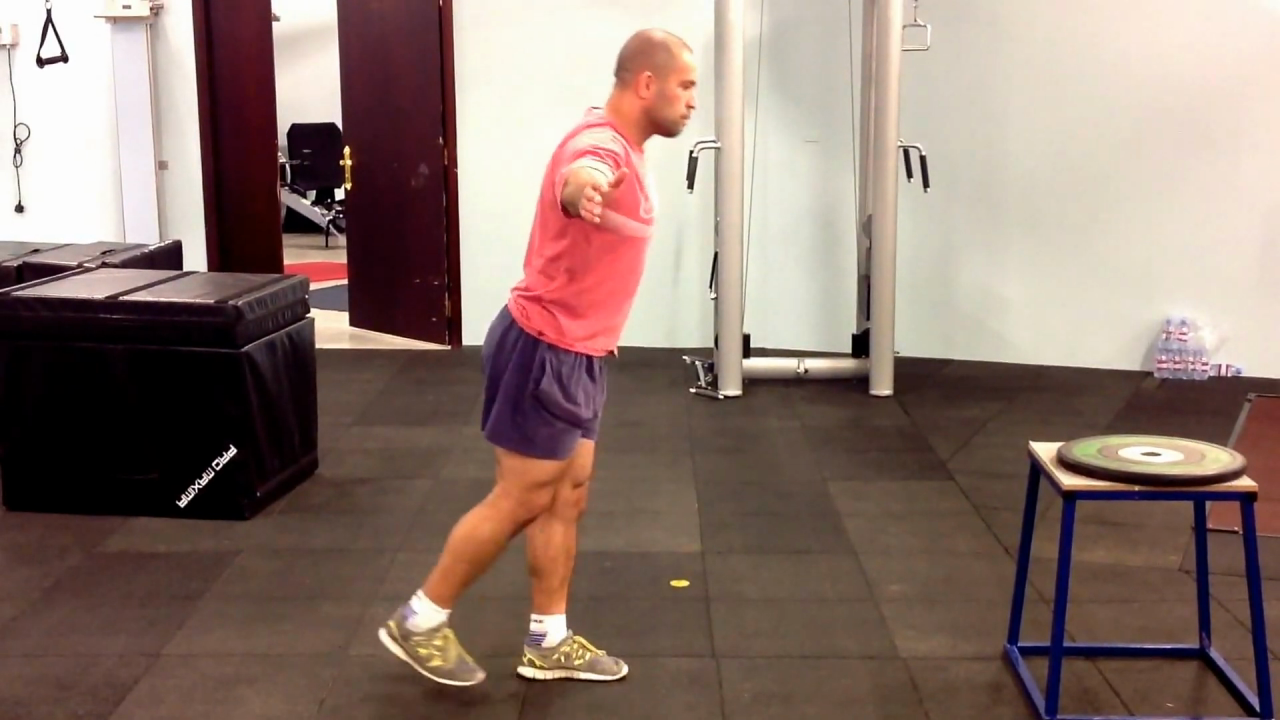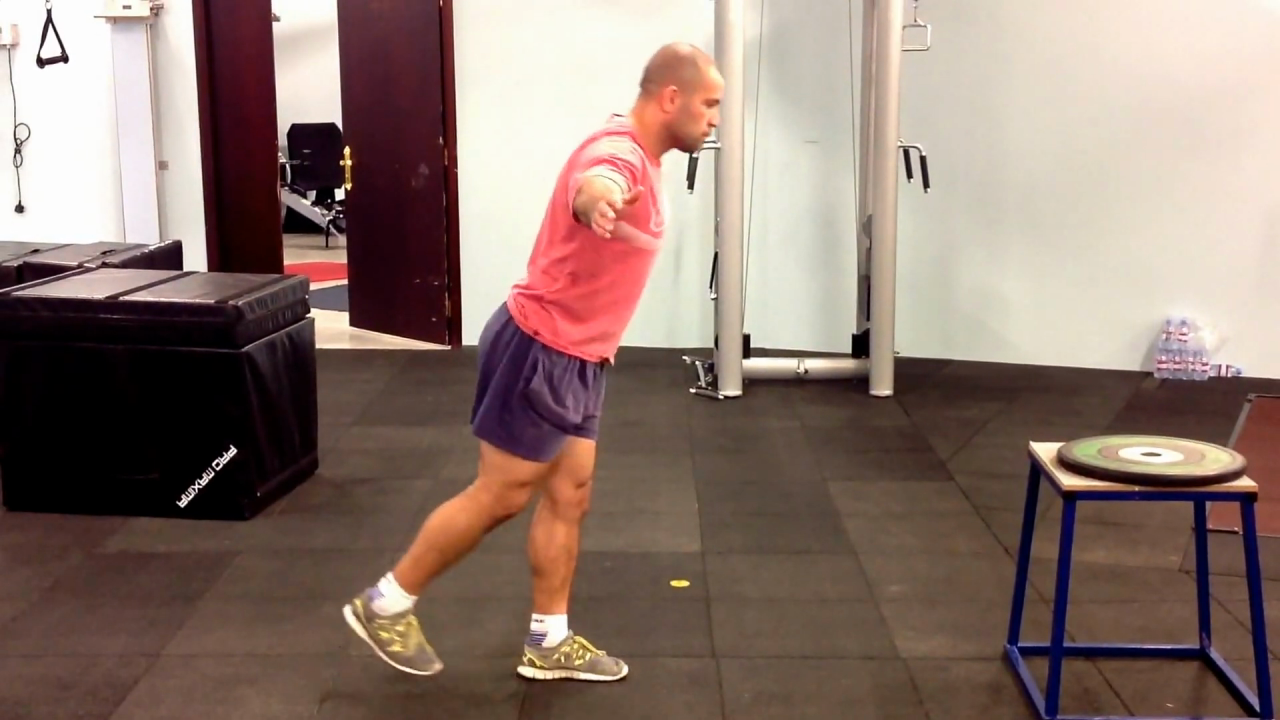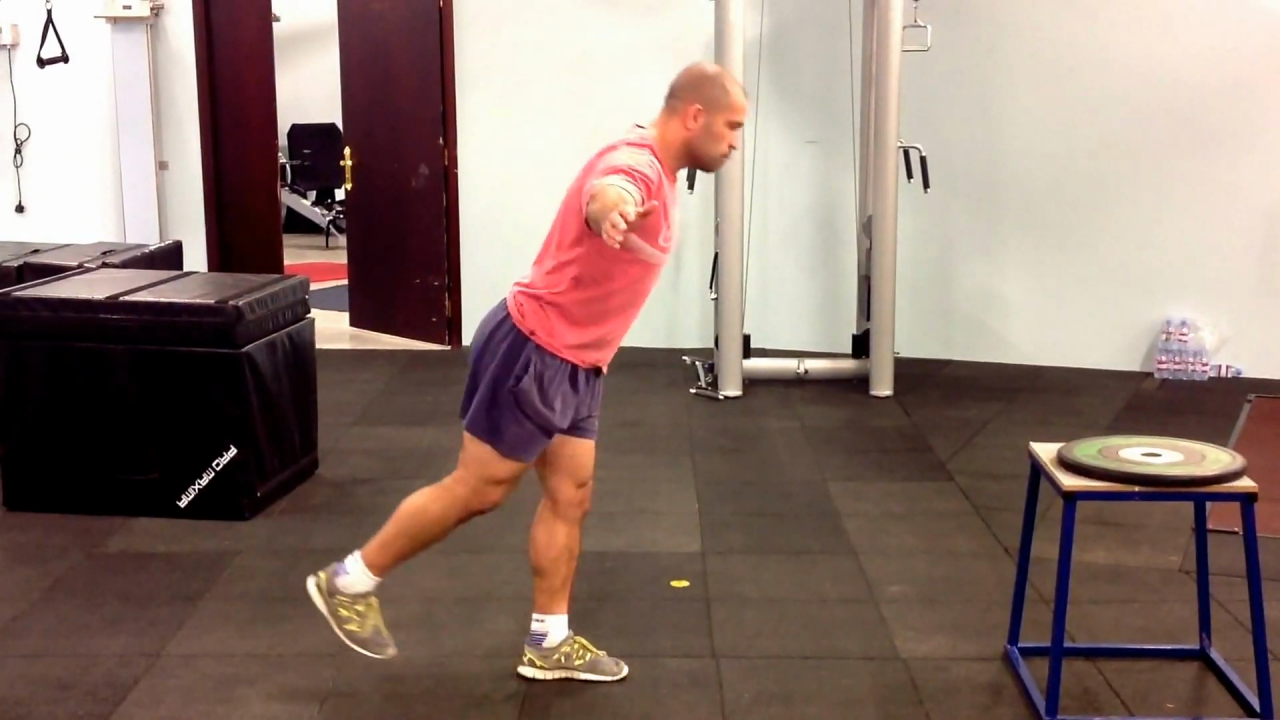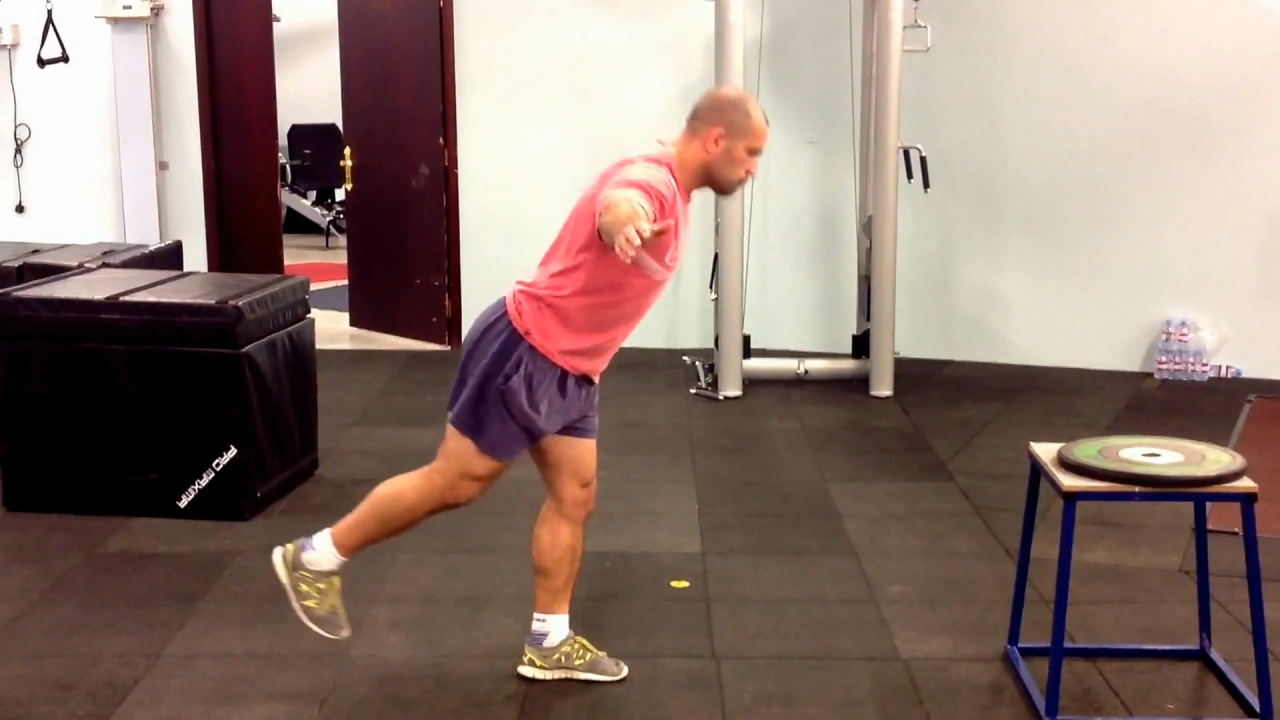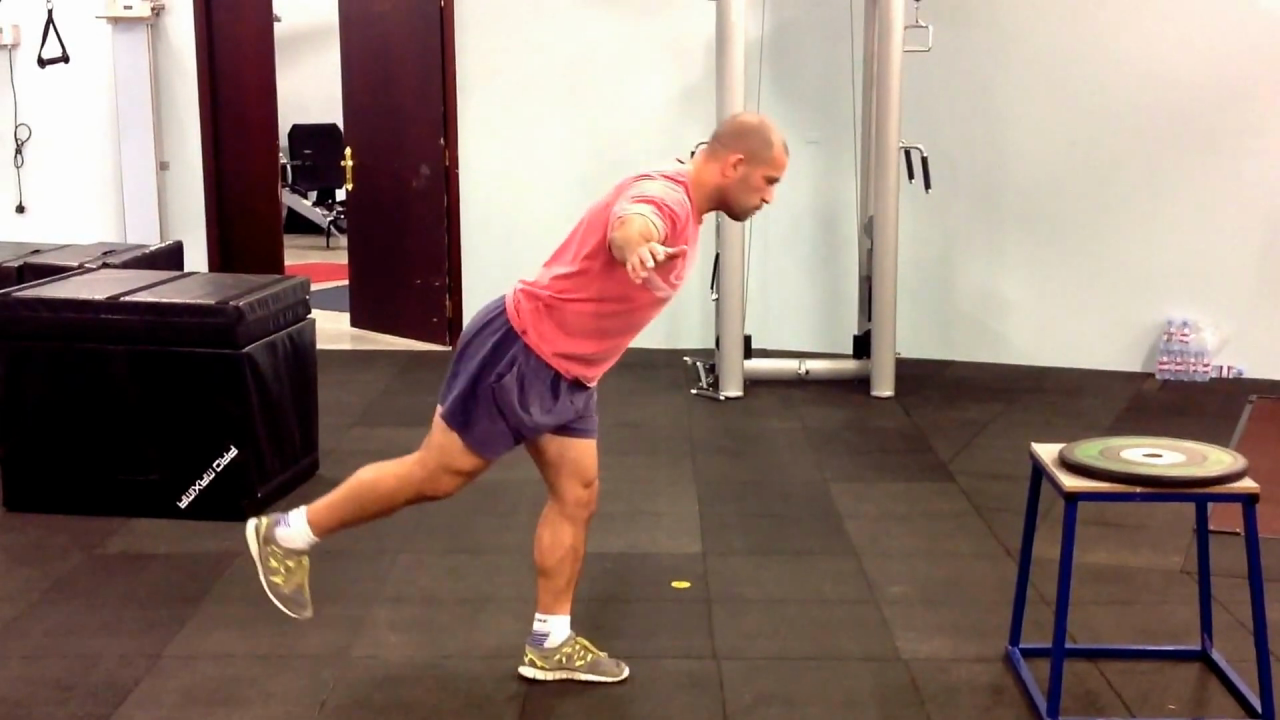
dt=0.2s
person 1, frame 1
left shoulder: (620, 145)
right shoulder: (600, 147)
right elbow: (580, 180)
right wrist: (583, 191)
left hip: (574, 351)
right hip: (546, 349)
left knee: (566, 498)
right knee: (522, 501)
left ankle: (548, 642)
right ankle: (419, 621)
person 1, frame 2
left shoulder: (637, 154)
right shoulder: (617, 156)
right elbow: (592, 187)
right wrist: (597, 202)
left hip: (575, 356)
right hip: (541, 351)
left knee: (569, 497)
right knee: (499, 496)
left ankle: (549, 642)
right ankle: (385, 604)
person 1, frame 3
left shoulder: (655, 166)
right shoulder: (635, 165)
right elbow: (604, 193)
right wrist: (611, 210)
left hip: (574, 361)
right hip: (534, 350)
left knee: (570, 498)
right knee: (477, 490)
left ankle: (549, 642)
right ankle: (349, 580)
person 1, frame 4
left shoulder: (669, 184)
right shoulder: (650, 181)
right elbow: (616, 206)
right wrist: (624, 225)
left hip: (570, 367)
right hip: (527, 352)
left knee: (574, 497)
right knee: (455, 484)
left ankle: (549, 642)
right ankle: (314, 557)
person 1, frame 5
left shoulder: (683, 201)
right shoulder: (663, 198)
right elbow: (629, 223)
right wrist: (637, 245)
left hip: (567, 369)
right hip: (521, 350)
left knee: (577, 498)
right knee: (436, 476)
left ankle: (550, 644)
right ankle: (288, 534)
